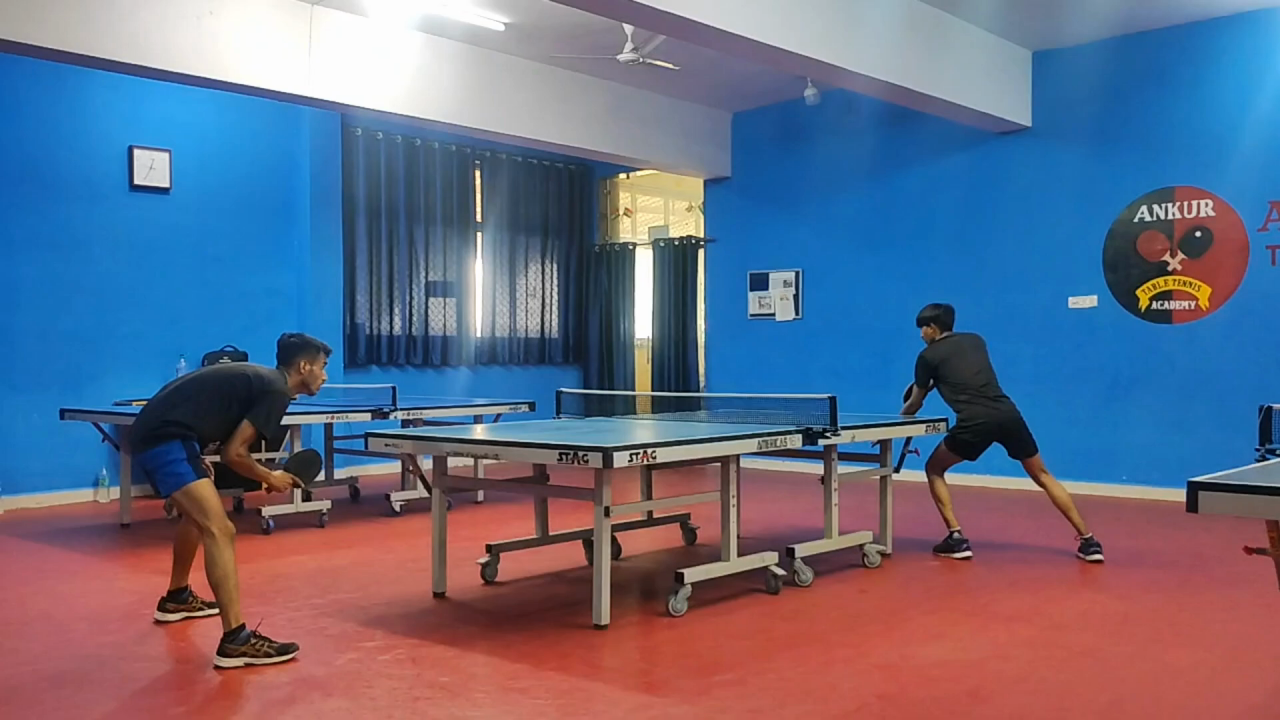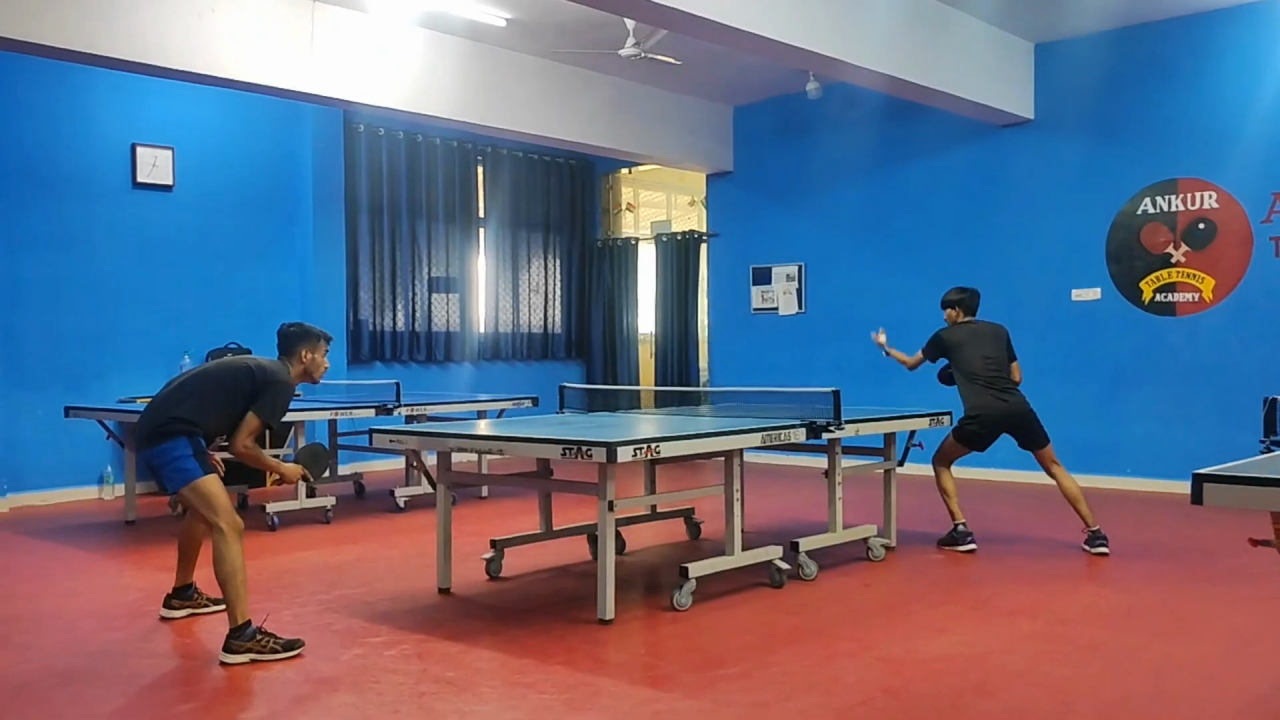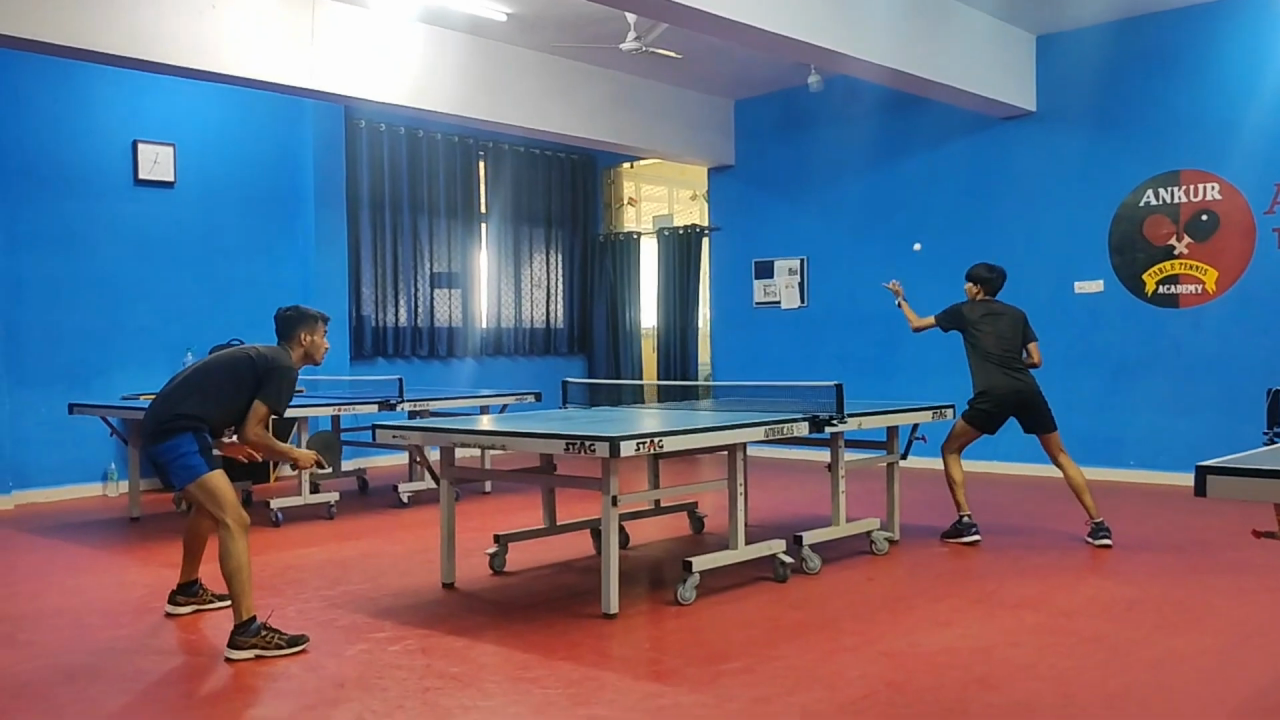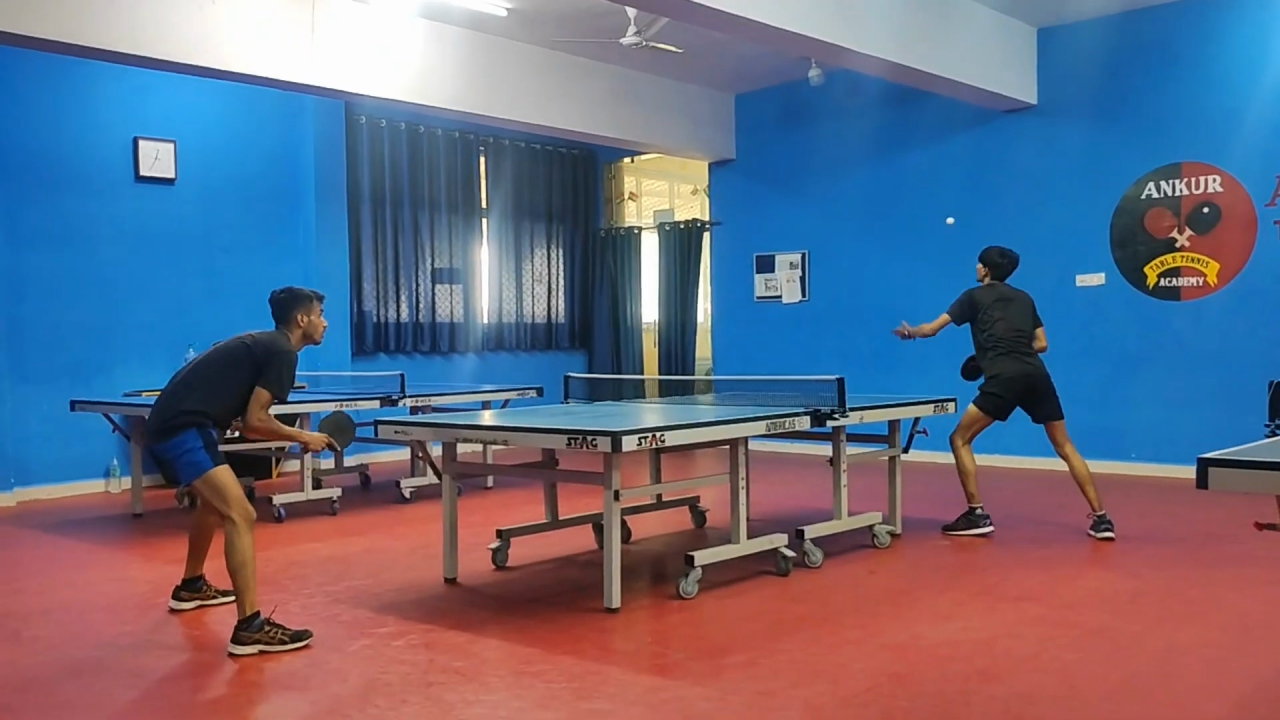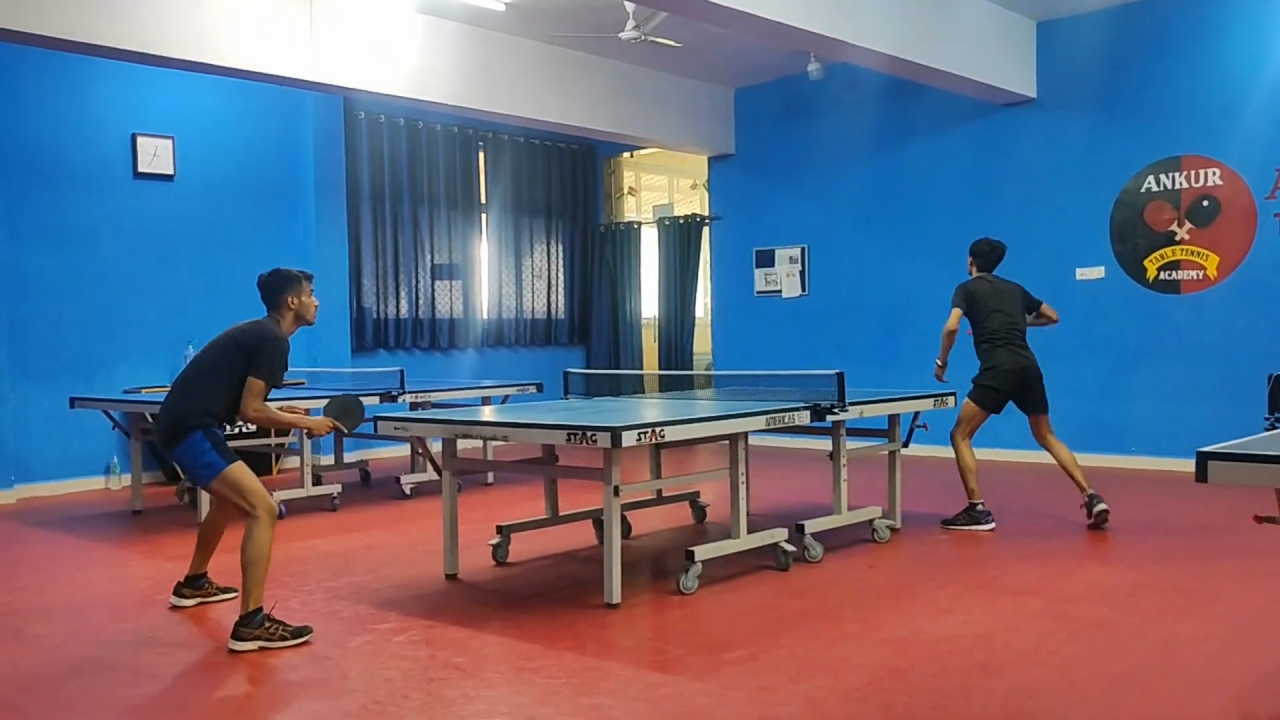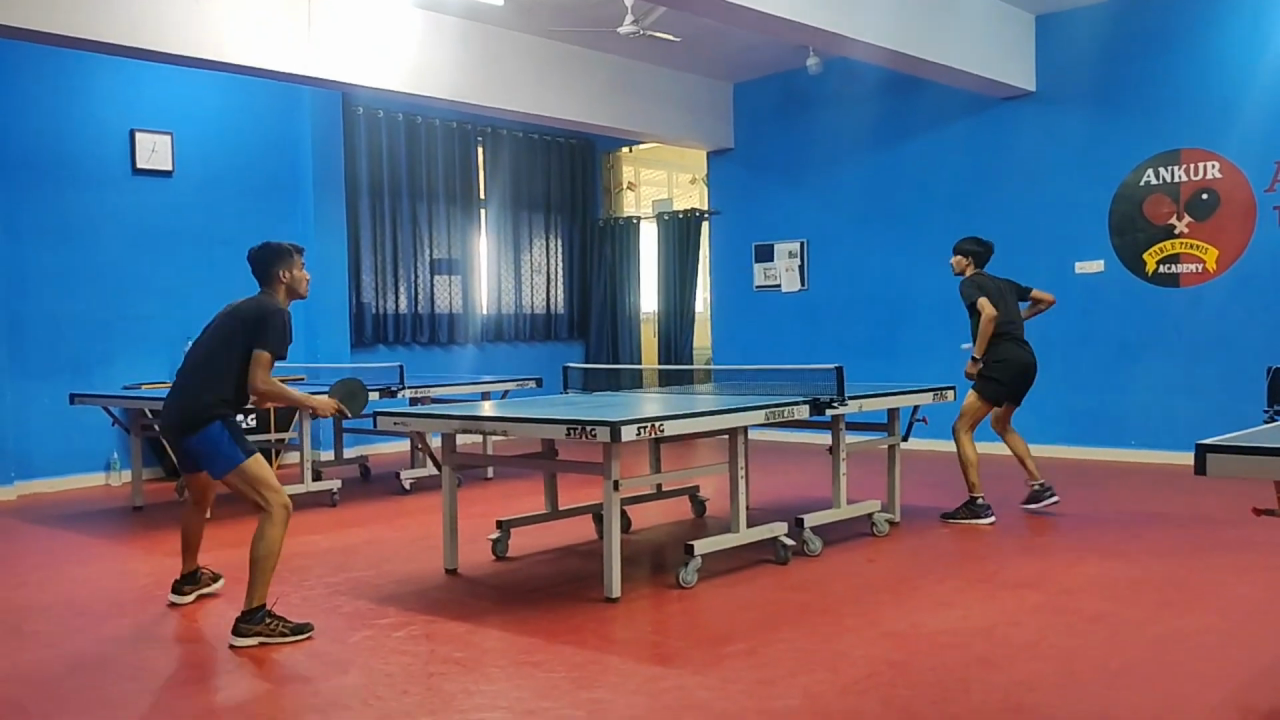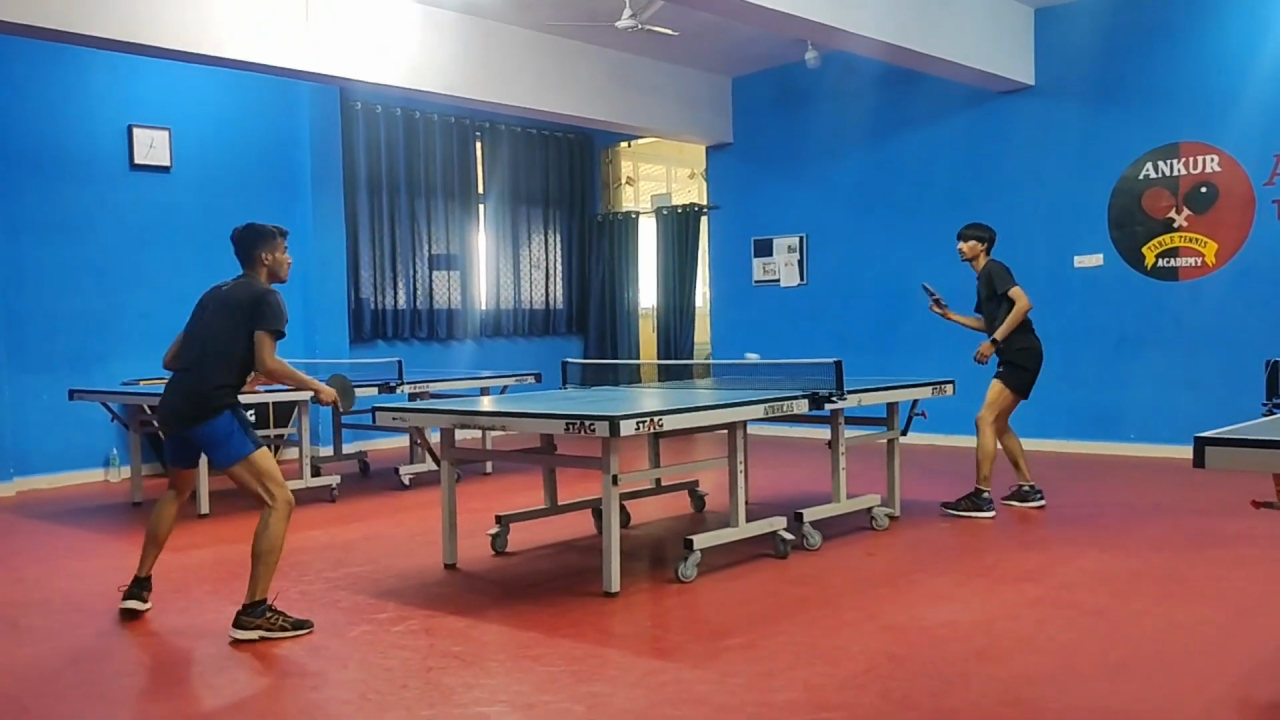
dt=0.2s
person 1, frame 1
left shoulder: (258, 378)
right shoulder: (276, 391)
right elbow: (233, 453)
left wrist: (195, 459)
right wrist: (270, 478)
left hip: (151, 434)
right hip: (165, 440)
left knee: (199, 511)
right knee: (219, 529)
left ankle: (177, 597)
right ankle: (235, 641)
person 1, frame 2
left shoulder: (260, 370)
right shoulder: (280, 382)
right elbow: (240, 445)
left wrist: (202, 454)
right wrist: (280, 469)
left hip: (156, 430)
right hip: (170, 437)
left knee: (204, 508)
right knee: (228, 524)
left ankle: (182, 594)
right ankle: (241, 637)
person 1, frame 3
left shoulder: (261, 358)
right shoulder: (283, 368)
right elbow: (251, 434)
left wrist: (223, 443)
right wrist: (294, 454)
left hip: (161, 427)
right hip: (177, 433)
left knee: (209, 504)
right knee: (234, 520)
left ankle: (187, 590)
right ankle: (246, 632)
person 1, frame 4
left shoulder: (261, 344)
right shoulder: (282, 353)
right elbow: (254, 420)
left wrist: (277, 431)
right wrist: (303, 437)
left hip: (170, 423)
right hip: (182, 428)
left knee: (216, 500)
right knee: (240, 515)
left ankle: (191, 586)
right ankle: (249, 628)
person 1, frame 5
left shoulder: (253, 332)
right shoulder: (273, 340)
right elbow: (250, 410)
left wrist: (282, 412)
right wrist: (306, 423)
left hip: (178, 424)
right hip: (191, 430)
left knee: (229, 499)
right knee: (262, 510)
left ankle: (194, 583)
right ankle: (251, 623)
person 1, frame 6
left shoulder: (240, 310)
right shoulder: (274, 313)
right elbow: (259, 383)
left wrist: (262, 399)
right wrist: (311, 401)
left hip: (177, 415)
right hip: (206, 419)
left knee: (201, 494)
right knee: (276, 506)
left ankle: (188, 577)
right ankle: (252, 618)
person 1, frame 7
left shoulder: (213, 295)
right shoulder: (265, 297)
left elbow: (172, 360)
right elbow: (268, 363)
right wrist: (316, 387)
left hip: (174, 406)
right hip: (213, 410)
left knee: (177, 490)
right knee: (278, 501)
left ankle: (140, 586)
right ankle: (253, 613)
person 2, frame 1
left shoulder: (928, 356)
right shoulder: (976, 341)
left elbow: (915, 402)
left hip: (975, 423)
right hip: (1008, 414)
left knee: (934, 469)
right knee: (1043, 477)
left ankle: (957, 538)
right ankle: (1088, 541)
person 2, frame 2
left shoulder: (946, 336)
right shoulder: (999, 331)
left elbow: (912, 364)
left wrist: (887, 349)
left hip: (983, 414)
right hip: (1018, 408)
left knee: (941, 463)
right knee: (1054, 467)
left ankle: (961, 531)
right ankle: (1094, 533)
person 2, frame 3
left shoulder: (964, 311)
right shoulder: (1017, 314)
left elbow: (917, 324)
right elbow: (1036, 360)
left wrist: (900, 299)
left hip: (993, 394)
right hip: (1028, 390)
left knee: (950, 450)
right knee: (1060, 456)
left ankle: (966, 522)
right ankle: (1098, 525)
person 2, frame 4
left shoulder: (974, 296)
right shoulder: (1024, 299)
left elbow: (933, 329)
right elbow: (1041, 344)
left wrist: (909, 332)
left hip: (1003, 379)
right hip: (1036, 375)
left knee: (960, 440)
right knee: (1065, 447)
left ankle: (977, 514)
right ankle: (1100, 518)
person 2, frame 5
left shoulder: (967, 288)
right shoulder: (1014, 288)
left elbow: (951, 327)
right elbow: (1052, 317)
left wrist: (941, 361)
left hip: (998, 370)
right hip: (1028, 367)
left knee: (960, 435)
right knee: (1046, 436)
left ankle: (978, 511)
right ankle: (1092, 498)
person 2, frame 6
left shoulder: (969, 283)
right shoulder: (1003, 283)
left elbow: (989, 313)
right elbow: (1049, 300)
left wrist: (975, 357)
left hip: (1005, 364)
right hip: (1025, 362)
left knee: (962, 428)
right knee: (1001, 424)
left ankle: (978, 504)
right ankle: (1040, 487)
person 2, frame 7
left shoulder: (996, 269)
right shoulder: (982, 281)
left elbow: (1024, 304)
right elbow: (988, 324)
left wrist: (992, 344)
right wrist: (948, 315)
left hip: (1021, 354)
right hip: (1012, 357)
left knee: (985, 420)
right knee: (998, 424)
left ankle: (981, 497)
right ankle: (1029, 489)
